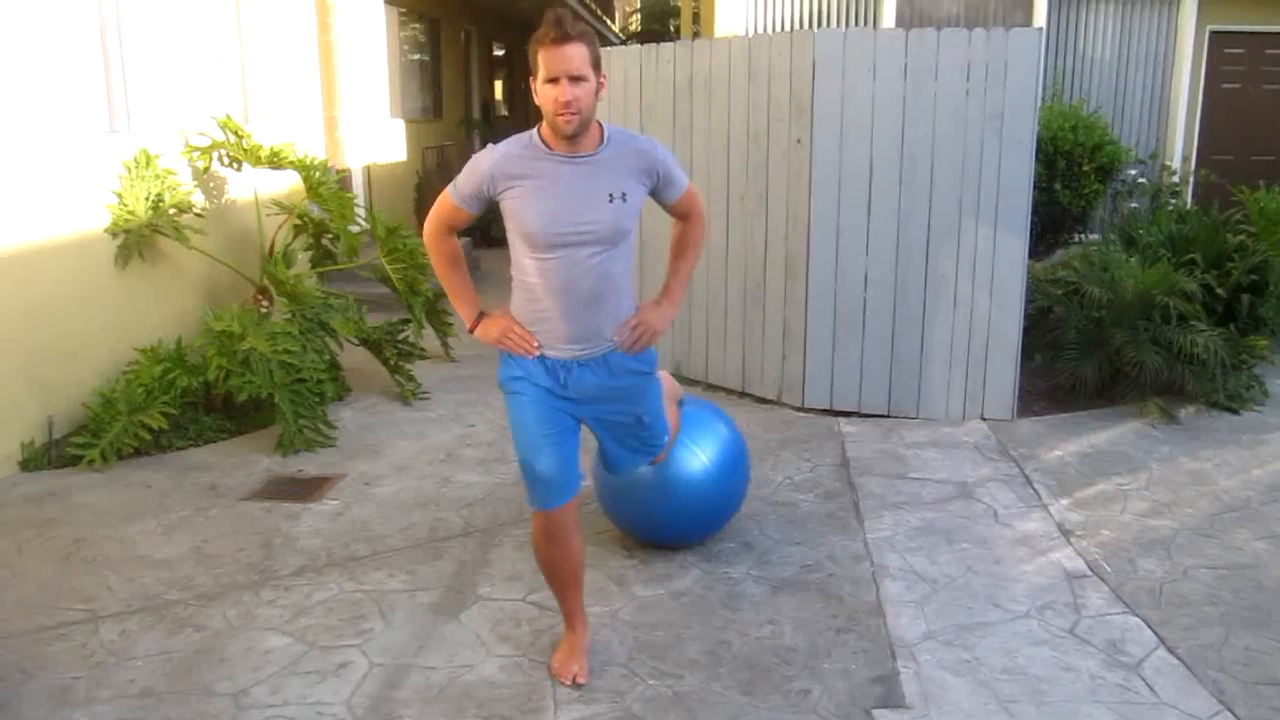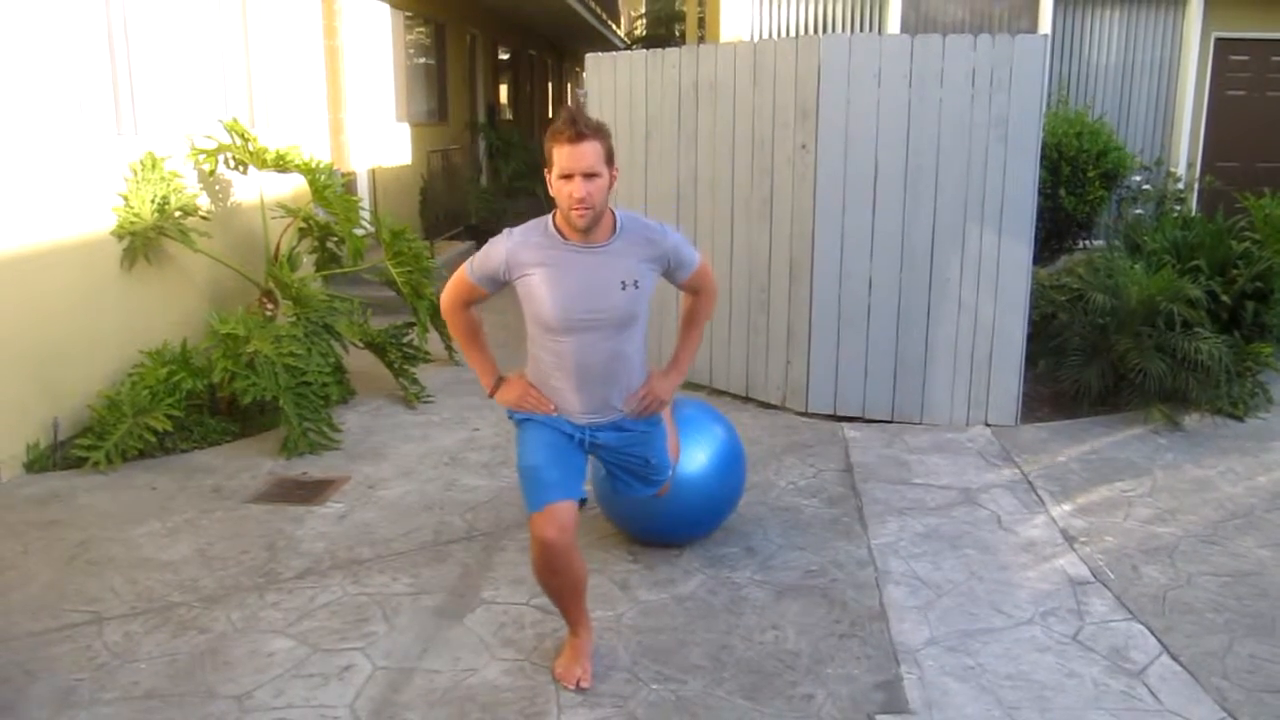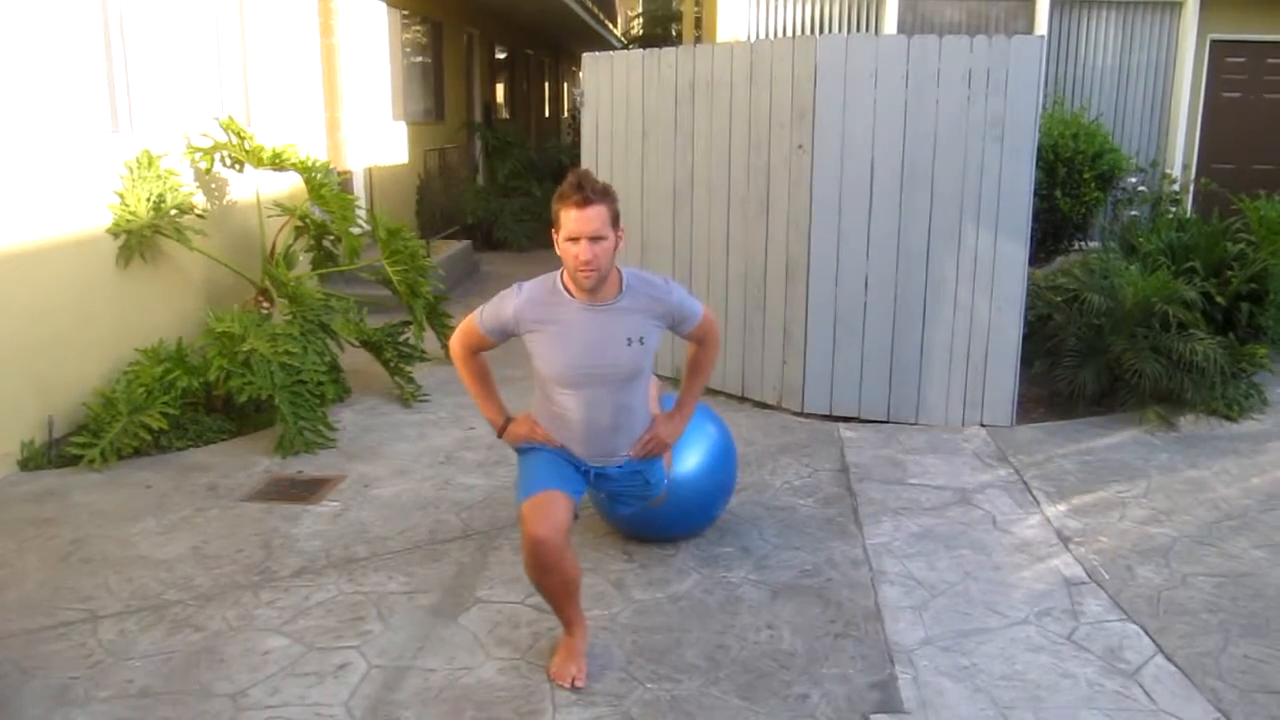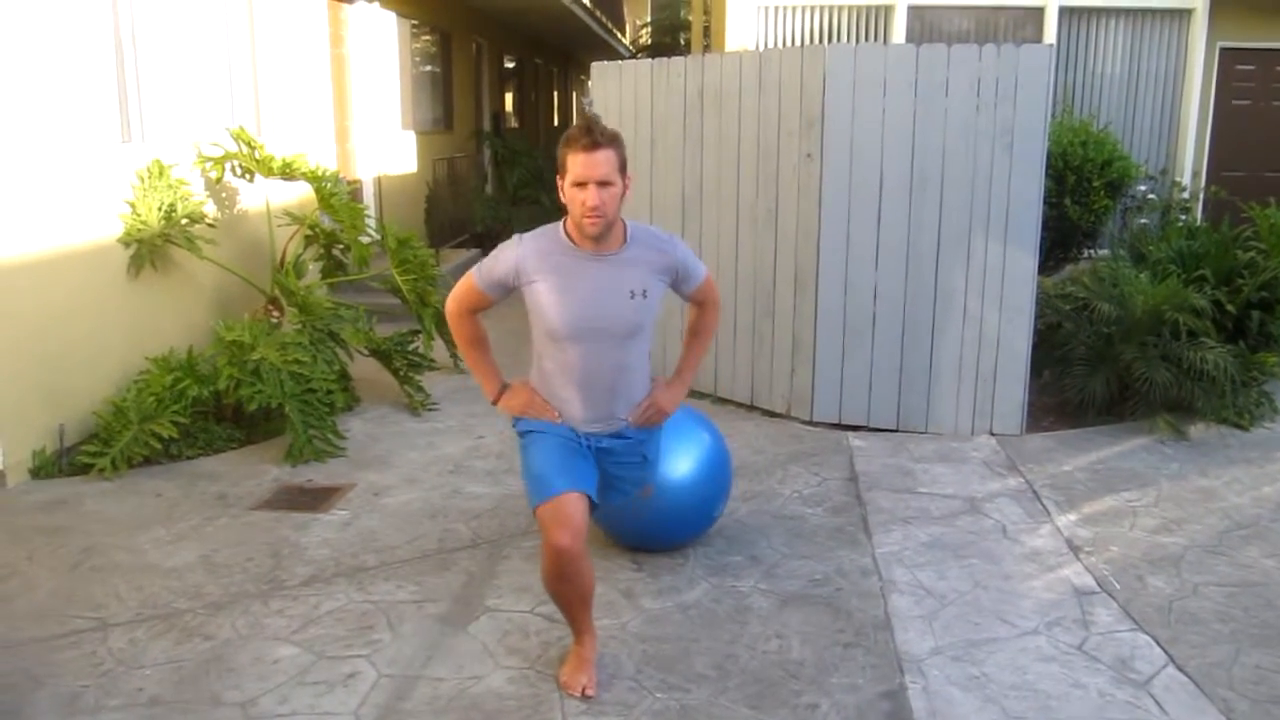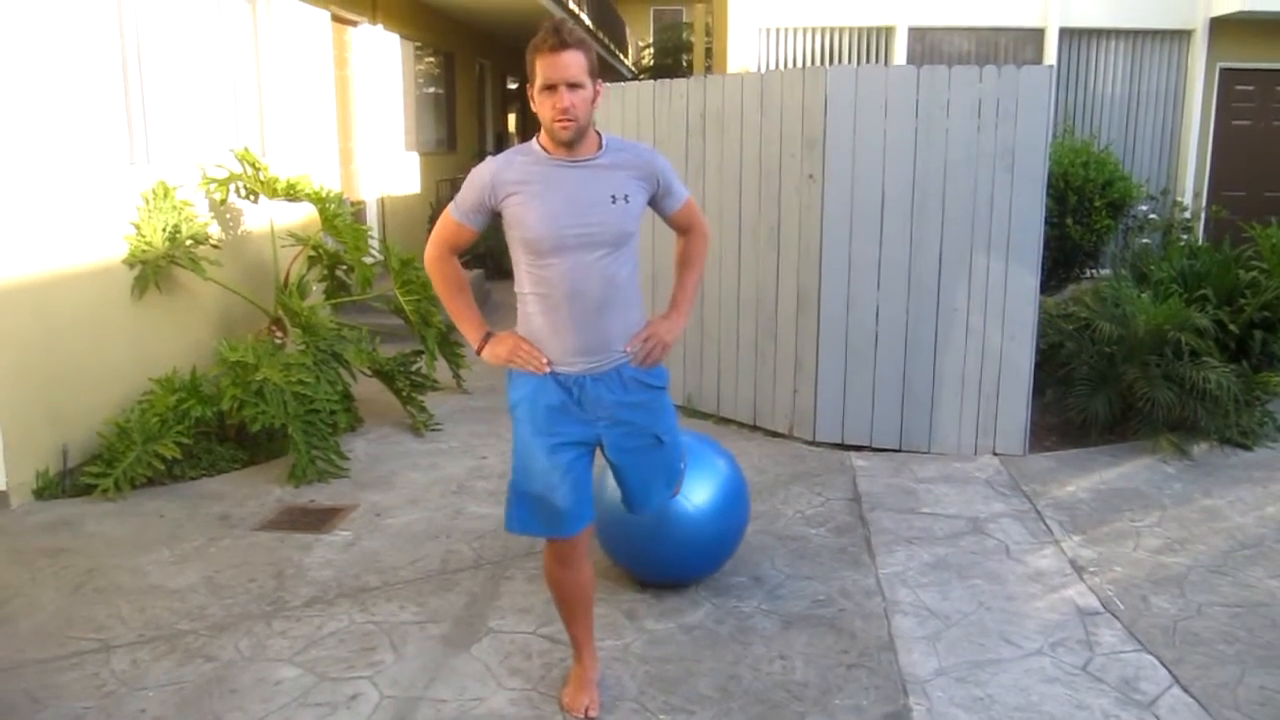
dt=1s
person 1, frame 1
left shoulder: (642, 156)
right shoulder: (499, 164)
left elbow: (692, 217)
right elbow: (437, 231)
left wrist: (668, 301)
right wrist: (476, 317)
left hip: (619, 358)
right hip: (534, 366)
left knee: (651, 457)
right knee: (554, 512)
left ankle: (661, 386)
right ankle: (575, 627)
person 1, frame 2
left shoulder: (655, 241)
right shoulder: (514, 249)
left elbow: (703, 290)
right elbow: (454, 302)
left wrist: (674, 374)
right wrist: (495, 382)
left hip: (629, 412)
right hip: (549, 417)
left knee: (656, 489)
right knee: (551, 535)
left ankle: (662, 414)
right ankle: (579, 633)
person 1, frame 3
left shoulder: (659, 297)
right shoulder: (523, 304)
left elbow: (708, 336)
right elbow: (462, 346)
left wrist: (678, 417)
right wrist: (503, 421)
left hip: (631, 450)
right hip: (554, 448)
left knee: (652, 501)
right knee: (542, 536)
right ankle: (573, 631)
person 1, frame 4
left shoulder: (663, 252)
right shoulder: (524, 255)
left elbow: (708, 304)
right elbow: (458, 308)
left wrist: (680, 383)
right wrist: (499, 390)
left hip: (631, 423)
right hip: (553, 424)
left knee: (633, 502)
right knee: (565, 538)
left ankle: (607, 488)
right ankle: (583, 642)
person 1, frame 5
left shoulder: (641, 164)
right shoulder: (498, 176)
left elbow: (693, 230)
right elbow: (439, 254)
left wrist: (677, 315)
right wrist: (482, 338)
left hip: (631, 374)
right hip: (545, 385)
left knee: (663, 492)
right knee: (565, 535)
left ankle: (662, 434)
right ankle: (585, 661)
